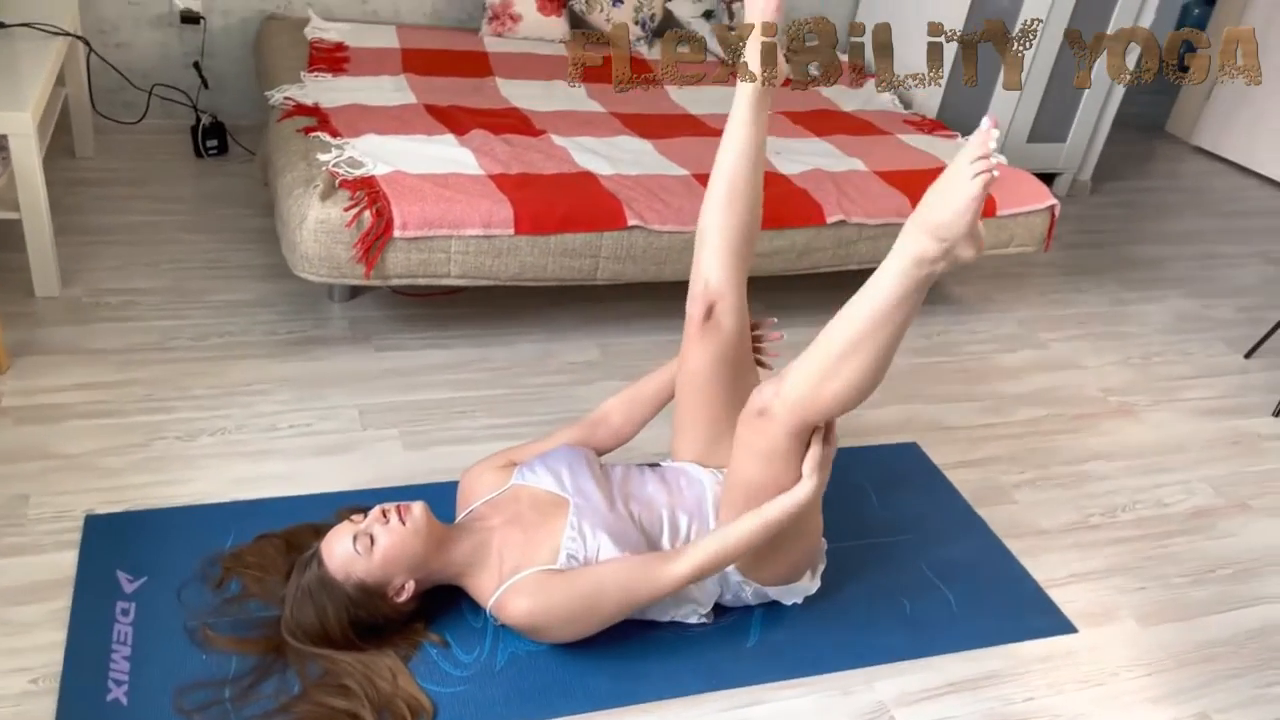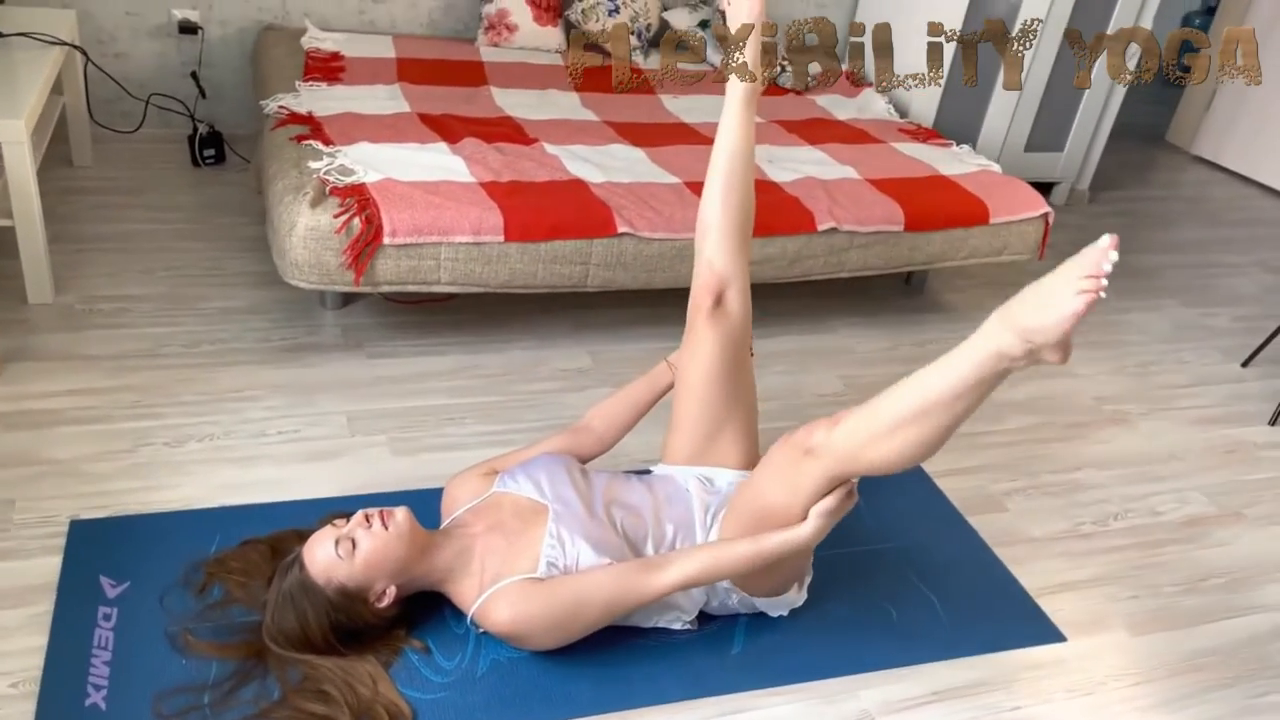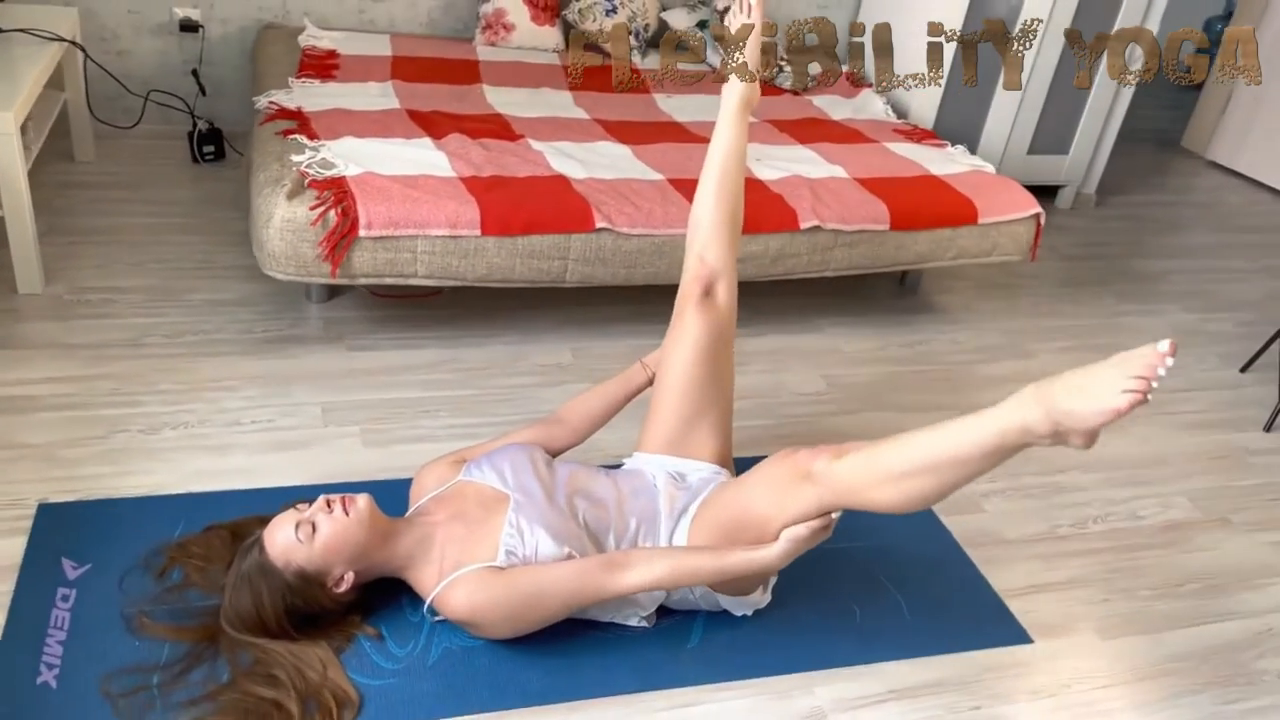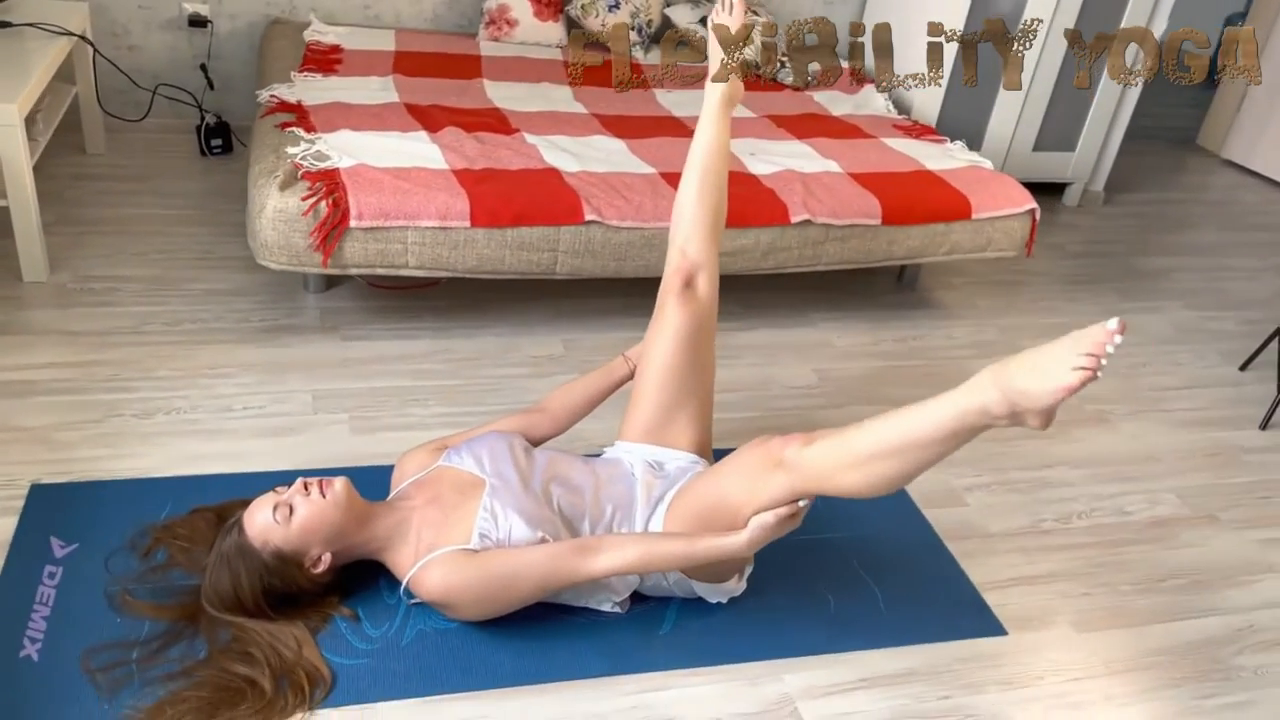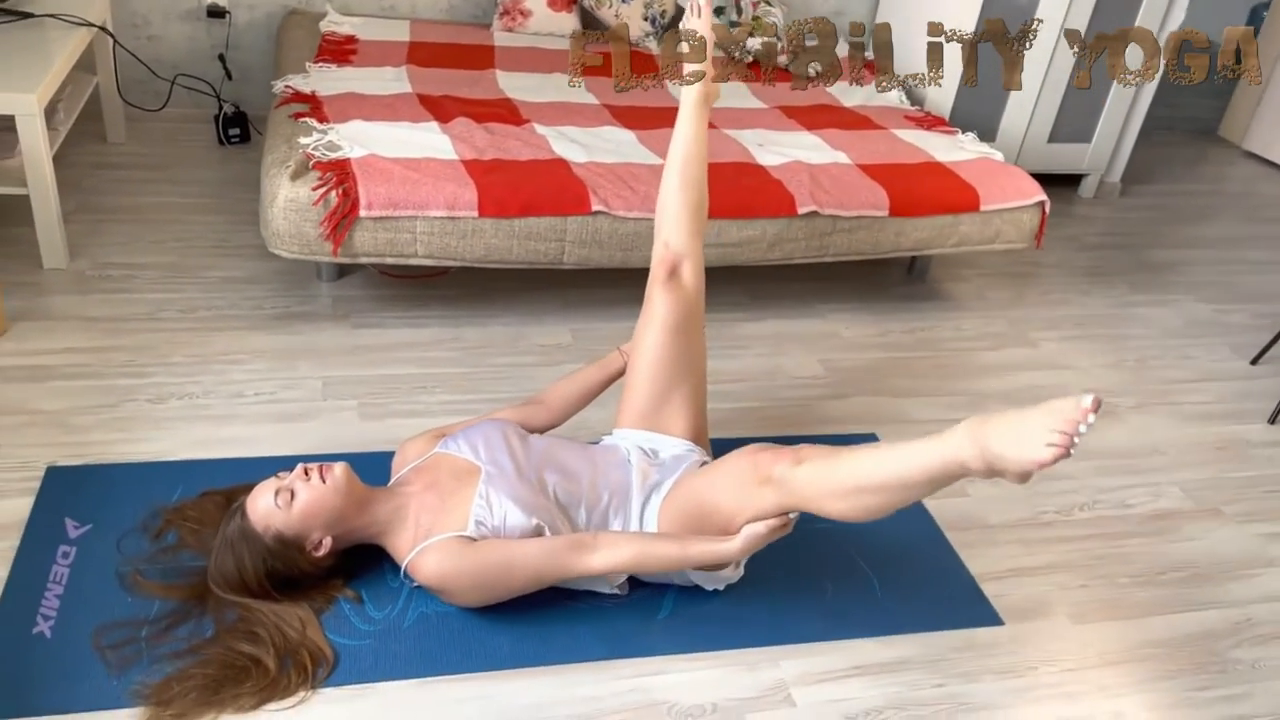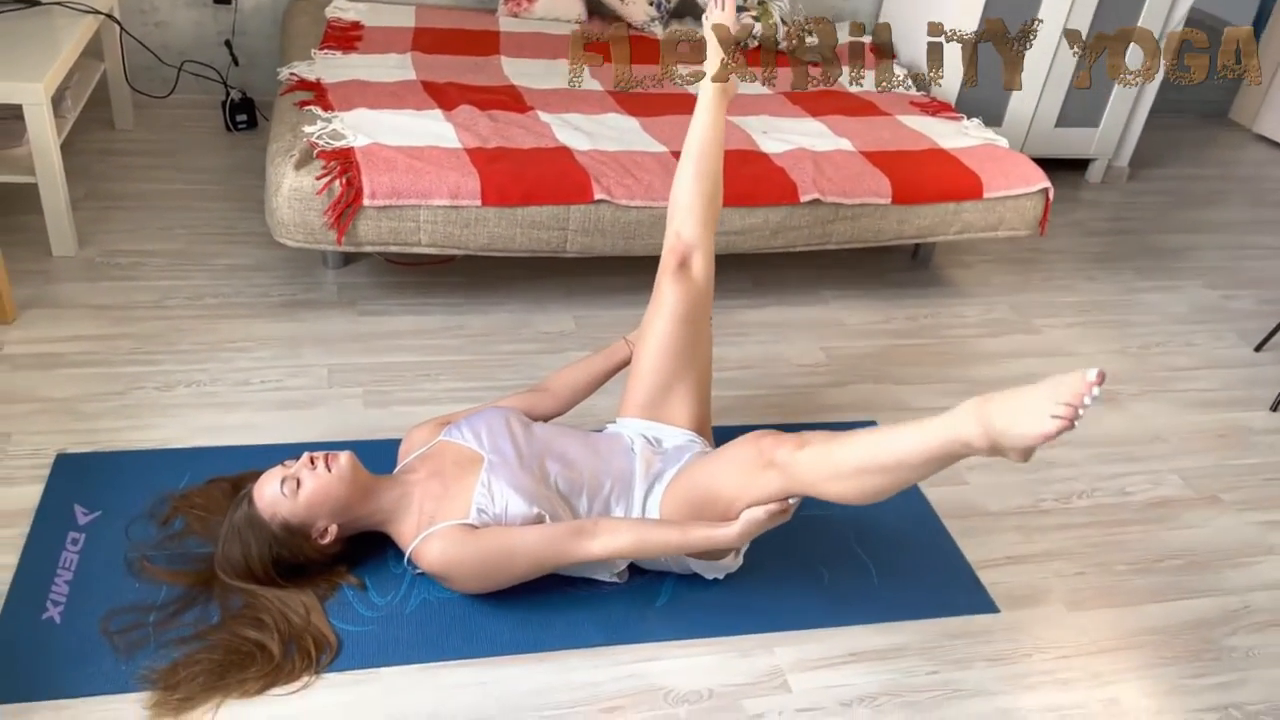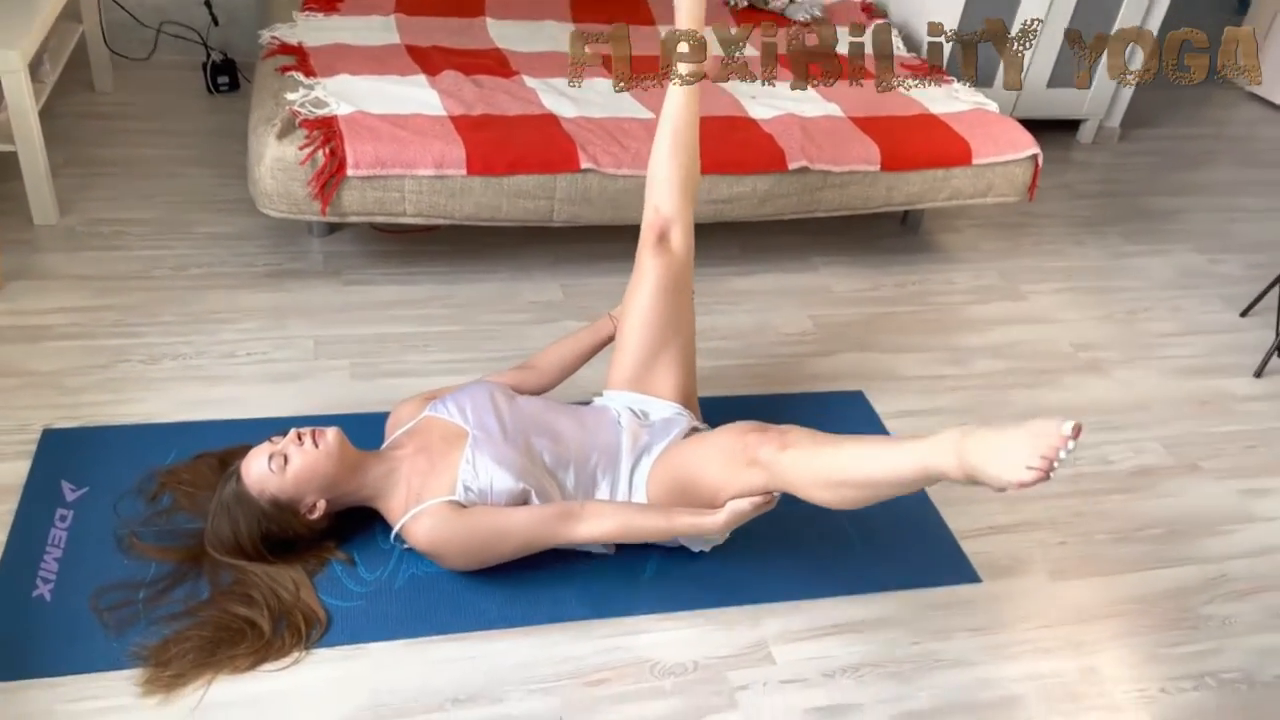
dt=0.3s
person 1, frame 1
left shoulder: (481, 486)
right shoulder: (521, 602)
left elbow: (596, 429)
right elbow: (670, 574)
left wrist: (702, 358)
right wrist: (791, 505)
left hip: (697, 487)
right hip: (763, 557)
left knee: (714, 306)
right knee: (779, 403)
left ankle: (754, 77)
right ankle: (925, 241)
person 1, frame 2
left shoulder: (466, 491)
right shoulder: (504, 609)
left elbow: (580, 436)
right elbow: (664, 579)
left wrist: (677, 364)
right wrist: (793, 538)
left hip: (692, 490)
right hip: (742, 559)
left knee: (716, 296)
right knee: (821, 445)
right ankle: (1010, 335)
person 1, frame 3
left shoulder: (432, 481)
right shoulder: (464, 596)
left elbow: (550, 430)
right elbow: (624, 577)
left wrist: (651, 365)
right wrist: (766, 556)
left hip: (662, 483)
right hip: (694, 544)
left knee: (707, 287)
right knee: (816, 470)
left ankle: (740, 87)
right ankle: (1040, 410)
person 1, frame 4
left shoulder: (414, 470)
right shoulder: (439, 577)
left elbow: (531, 421)
right elbow: (593, 561)
left wrist: (629, 361)
right wrist: (736, 540)
left hip: (642, 471)
right hip: (674, 533)
left knee: (688, 277)
right knee: (786, 460)
right ankle: (998, 391)
person 1, frame 5
left shoulder: (412, 457)
right shoulder: (437, 565)
left elbow: (532, 414)
right elbow: (586, 556)
left wrist: (628, 355)
right wrist: (726, 548)
left hip: (642, 456)
right hip: (665, 512)
left knee: (674, 269)
right knee: (774, 470)
right ankle: (979, 443)
person 1, frame 6
left shoulder: (420, 444)
right shoulder: (441, 550)
left elbow: (535, 402)
right elbow: (583, 541)
left wrist: (628, 345)
right wrist: (726, 530)
left hip: (645, 443)
right hip: (668, 508)
left knee: (684, 257)
right knee: (777, 455)
right ankle: (981, 421)
person 1, frame 7
left shoulder: (406, 419)
right shoulder: (428, 529)
left elbow: (522, 379)
right elbow: (568, 524)
left wrist: (620, 322)
right wrist: (711, 516)
left hip: (632, 419)
right hip: (652, 473)
left knee: (664, 231)
right knee: (761, 449)
right ankle: (961, 451)
